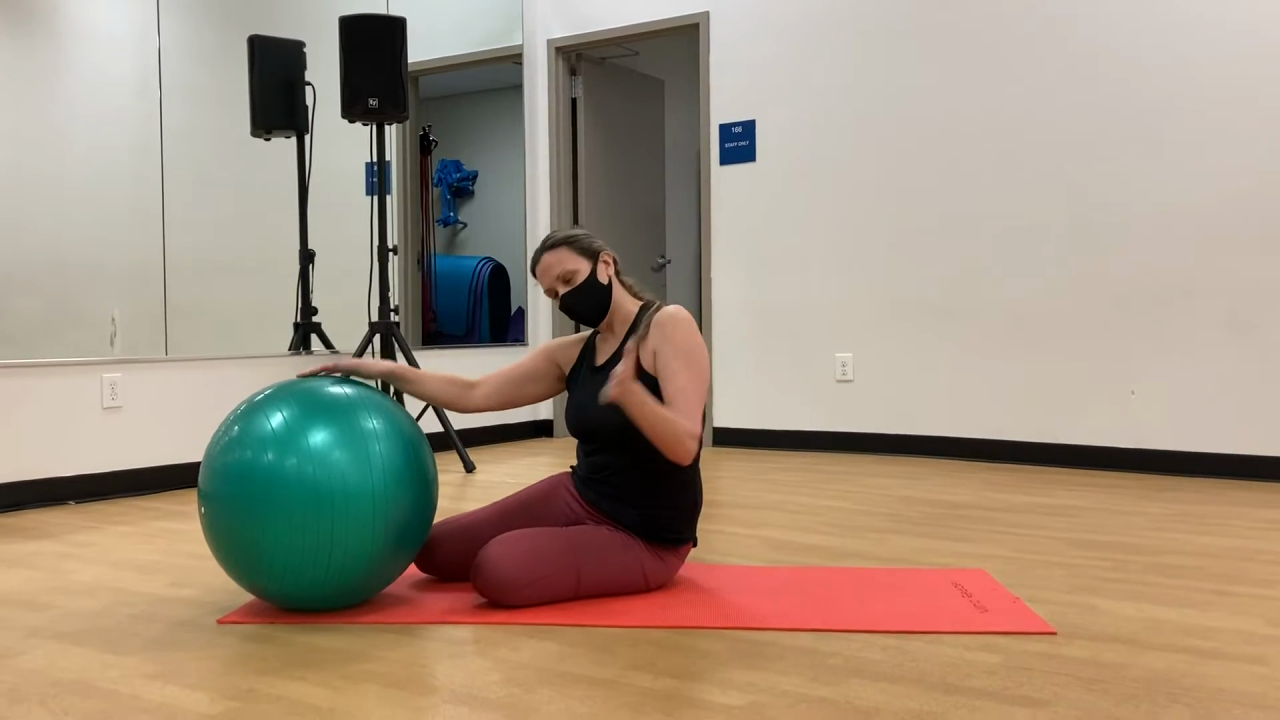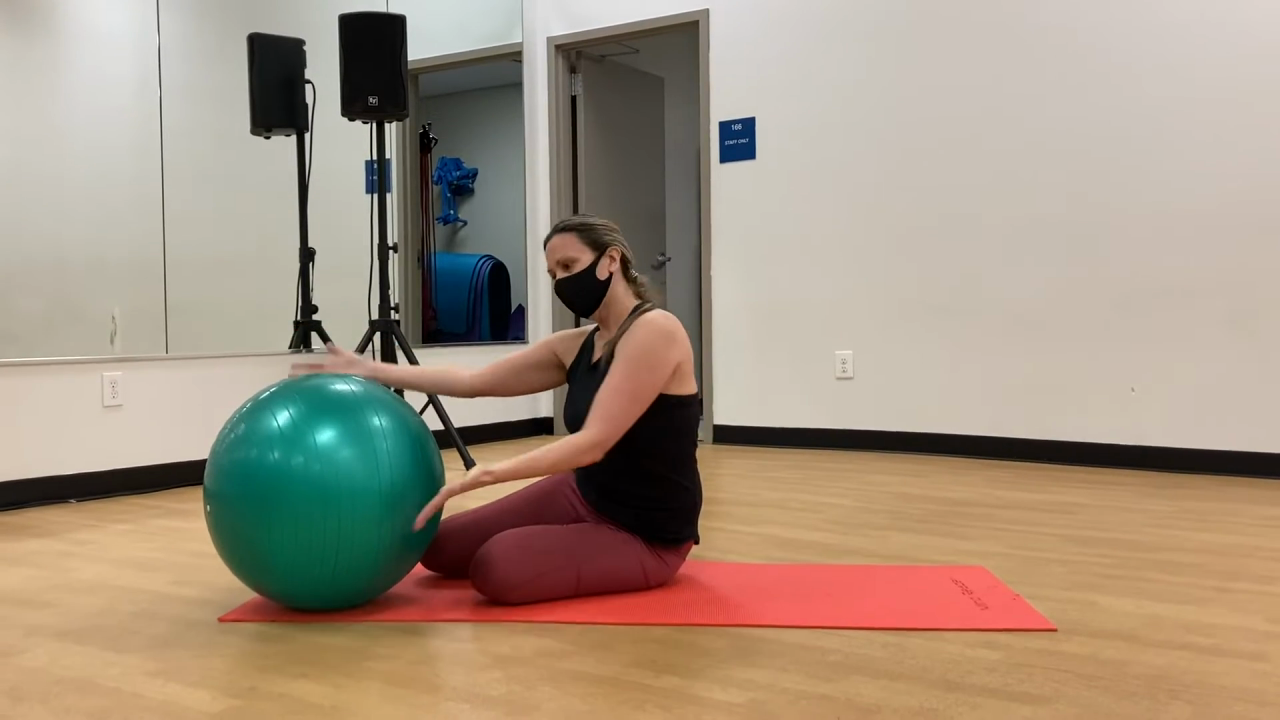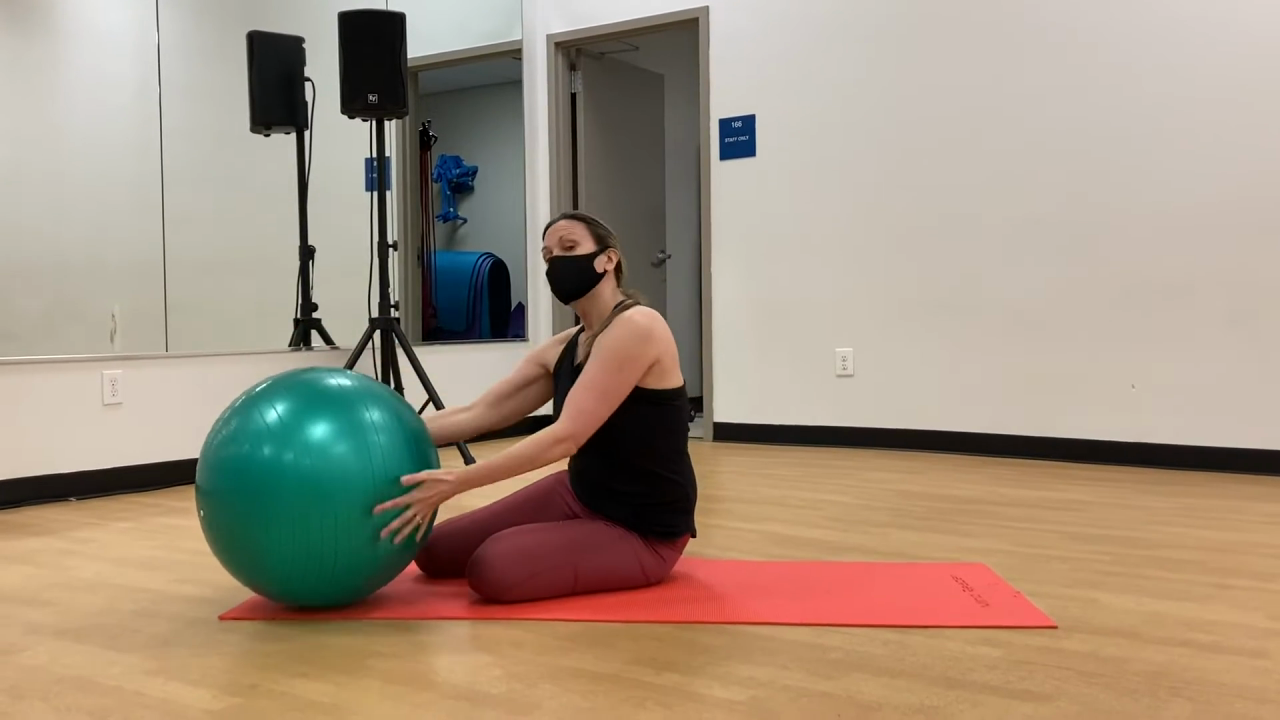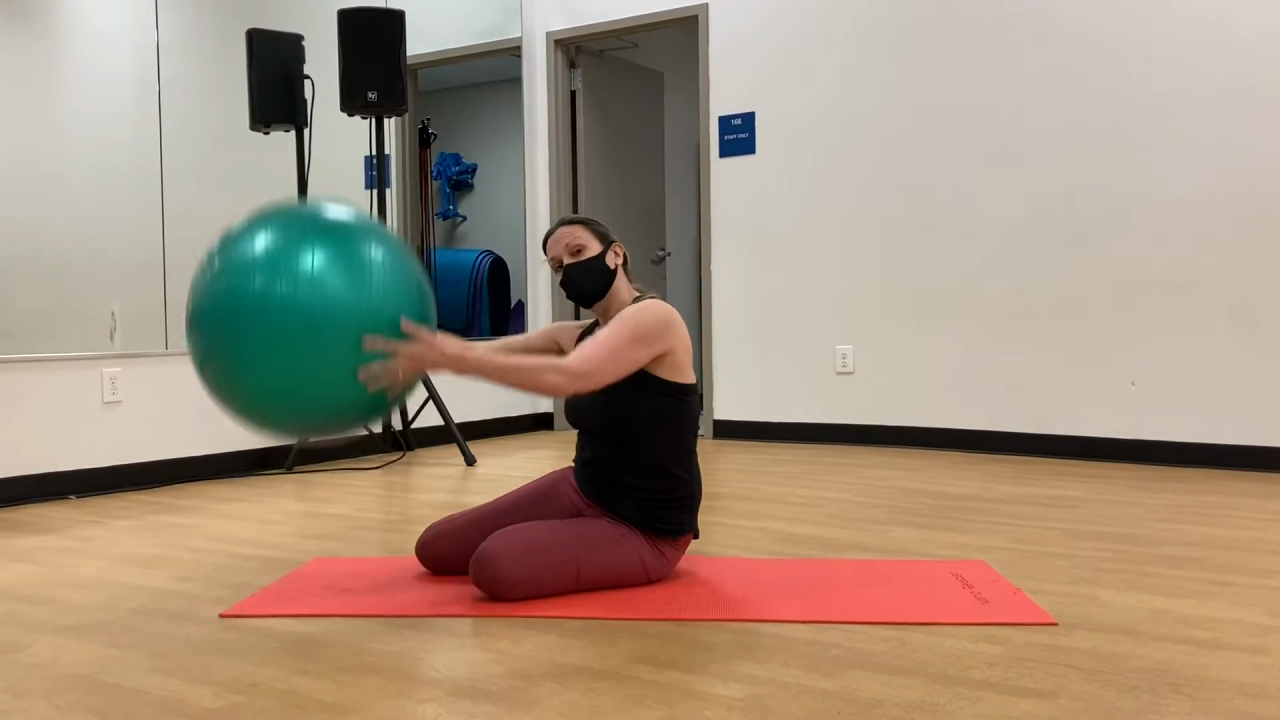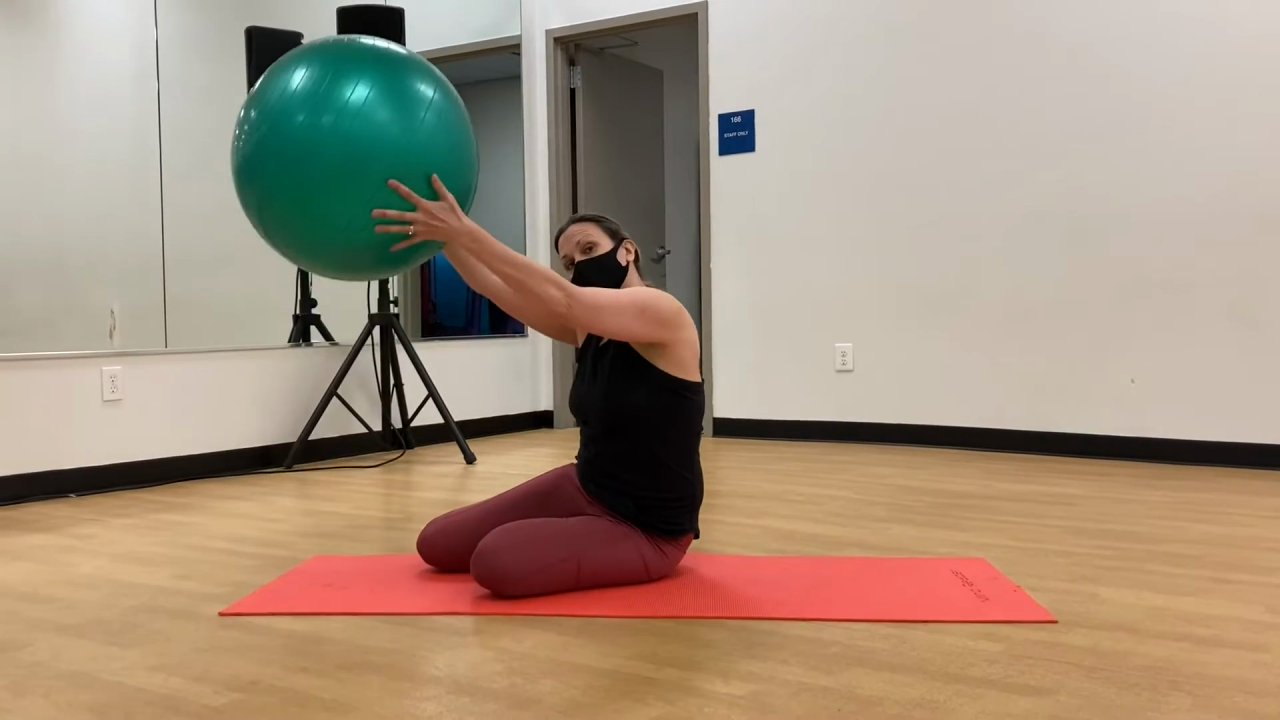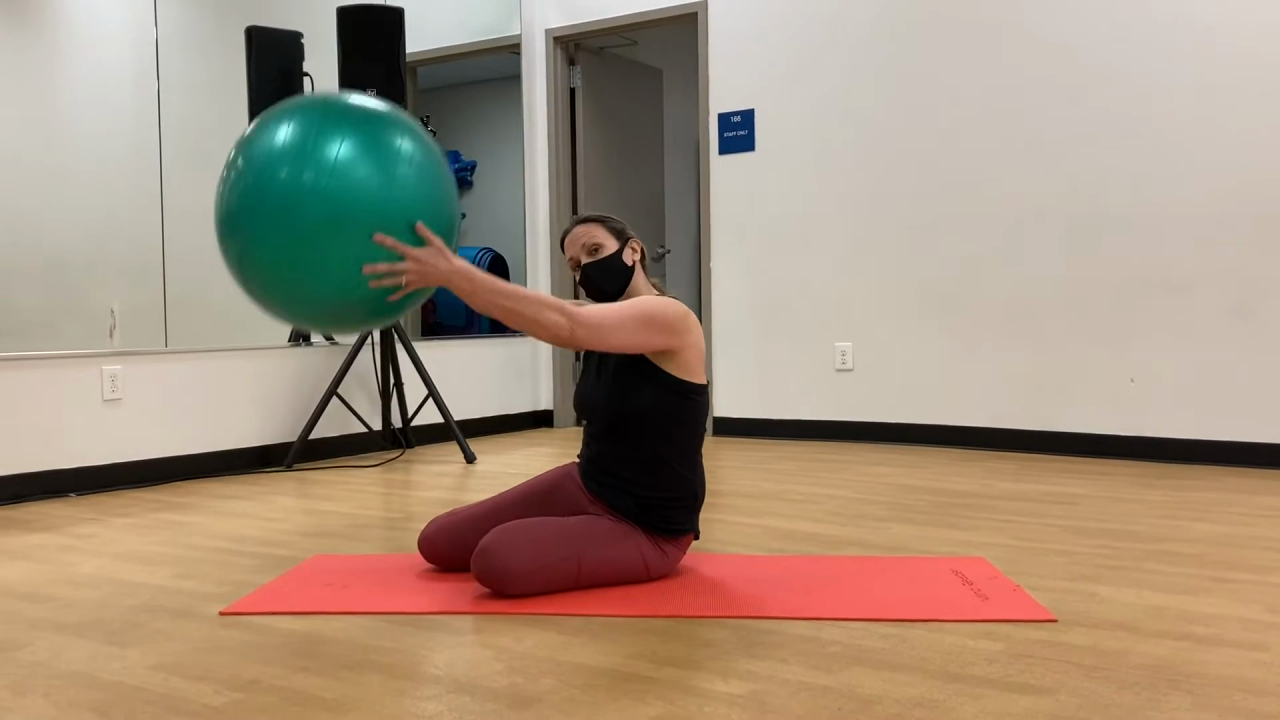
dt=0.3s
person 1, frame 1
left shoulder: (670, 326)
right shoulder: (571, 353)
left elbow: (684, 447)
right elbow: (475, 395)
left wrist: (629, 393)
right wrist: (382, 369)
left hip: (645, 538)
right hip: (581, 499)
left knee: (498, 572)
right knee: (436, 552)
right ankle: (576, 551)
person 1, frame 2
left shoulder: (654, 331)
right shoulder: (575, 346)
left elbow: (592, 444)
right elbow: (472, 381)
left wrist: (488, 474)
right wrist: (367, 369)
left hip: (644, 535)
right hip: (584, 497)
left knee: (496, 569)
right knee: (438, 548)
person 1, frame 3
left shoulder: (635, 328)
right shoulder: (562, 349)
left elbow: (565, 436)
right elbow: (478, 415)
left wrist: (456, 482)
left hip: (642, 533)
left knee: (492, 570)
right knee: (434, 554)
left ankle: (629, 567)
right ankle: (575, 549)
person 1, frame 4
left shoulder: (653, 317)
right shoulder: (576, 337)
left elbow: (568, 375)
right elbow: (486, 353)
left wrist: (451, 358)
left hip: (645, 530)
left knee: (496, 566)
right knee: (436, 550)
right ankle: (579, 542)
person 1, frame 5
left shoulder: (664, 313)
right shoulder: (588, 328)
left elbow: (563, 300)
right elbow: (494, 286)
left wrist: (465, 232)
right wrist: (445, 230)
left hip: (646, 528)
right hip: (584, 489)
left knee: (496, 562)
right knee: (437, 545)
right ankle: (577, 541)
person 1, frame 6
left shoulder: (670, 318)
right shoulder: (596, 331)
left elbow: (566, 321)
right elbow: (501, 304)
left wrist: (452, 271)
left hip: (647, 528)
right hip: (586, 489)
left knee: (497, 561)
right knee: (438, 544)
left ankle: (634, 560)
right ankle: (578, 538)
